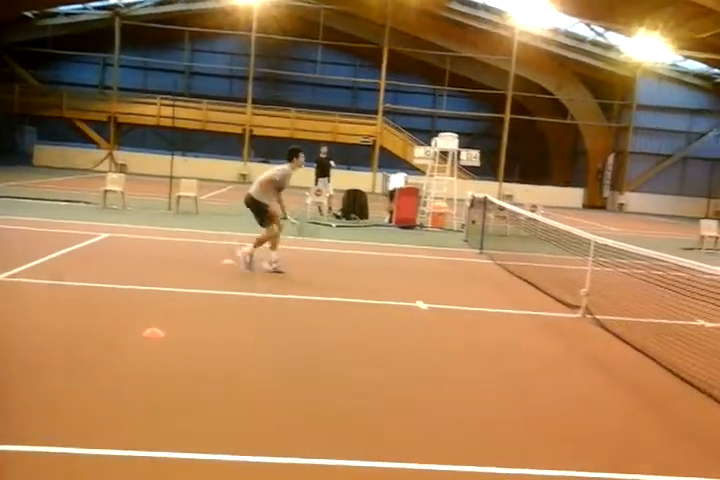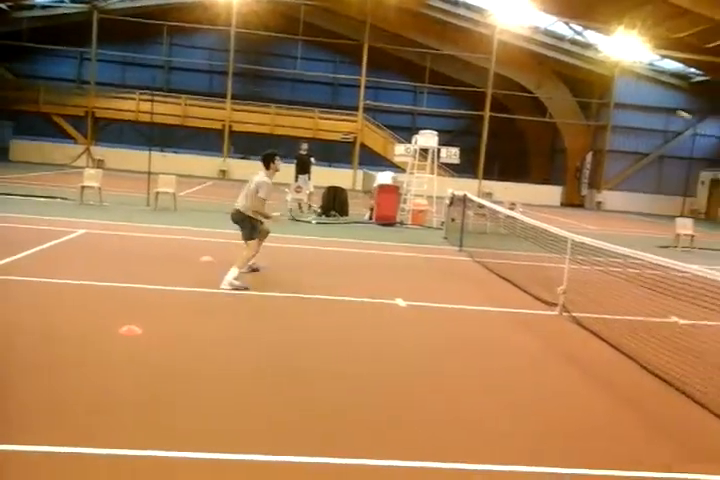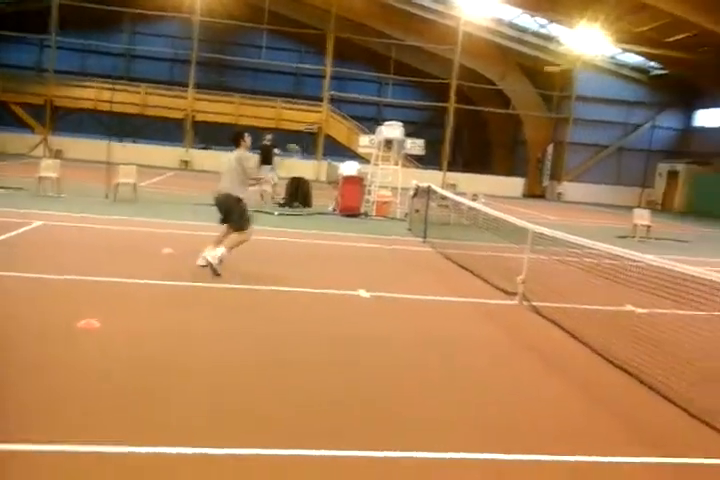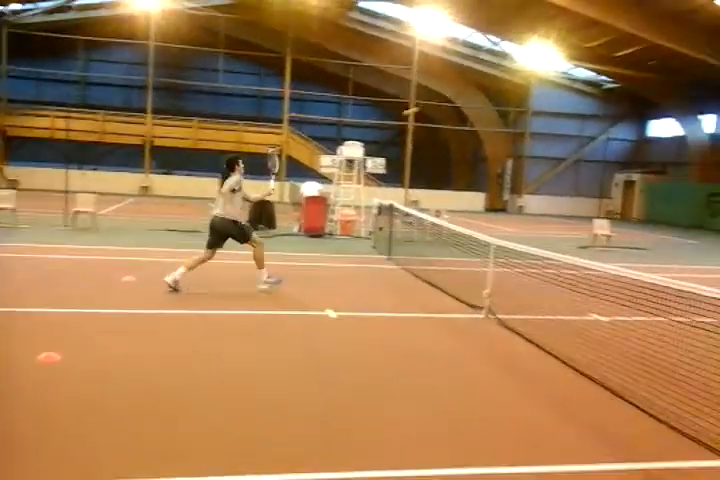
dt=0.3s
person 1, frame 1
left shoulder: (288, 171)
right shoulder: (285, 171)
right elbow: (263, 182)
left wrist: (283, 210)
right wrist: (270, 202)
left hip: (262, 200)
right hip: (256, 199)
left knee: (278, 227)
right knee: (273, 233)
left ankle: (272, 263)
right ankle: (248, 251)
person 1, frame 2
left shoulder: (262, 177)
right shoulder: (265, 182)
right elbow: (257, 208)
left wrist: (264, 215)
right wrist: (269, 216)
left hip: (245, 213)
right hip: (244, 215)
left knee: (264, 231)
right knee: (252, 248)
left ankle: (248, 264)
right ankle: (229, 280)
person 1, frame 3
left shoulder: (230, 157)
right shoulder: (247, 155)
right elbow: (252, 175)
left wrist: (250, 182)
right wrist: (261, 177)
left hip: (221, 196)
right hip: (233, 199)
left knee: (231, 228)
right knee: (244, 235)
left ankle: (205, 257)
right ankle: (215, 255)
person 1, frame 4
left shoulder: (230, 181)
right shoulder: (237, 179)
left elbow: (250, 199)
right elbow: (223, 192)
left wrist: (265, 195)
right wrist: (230, 206)
left hip: (216, 221)
right hip: (229, 221)
left knee: (208, 255)
right knee: (258, 244)
left ankle: (174, 278)
right ankle: (264, 279)
